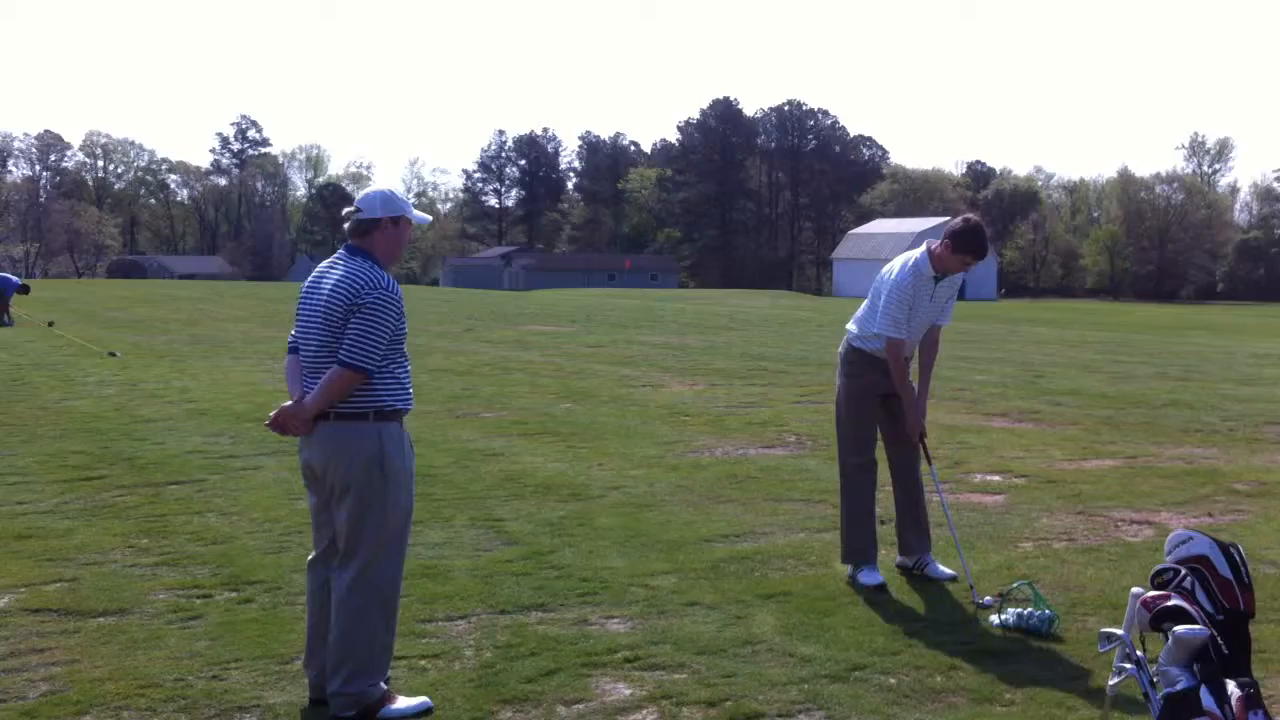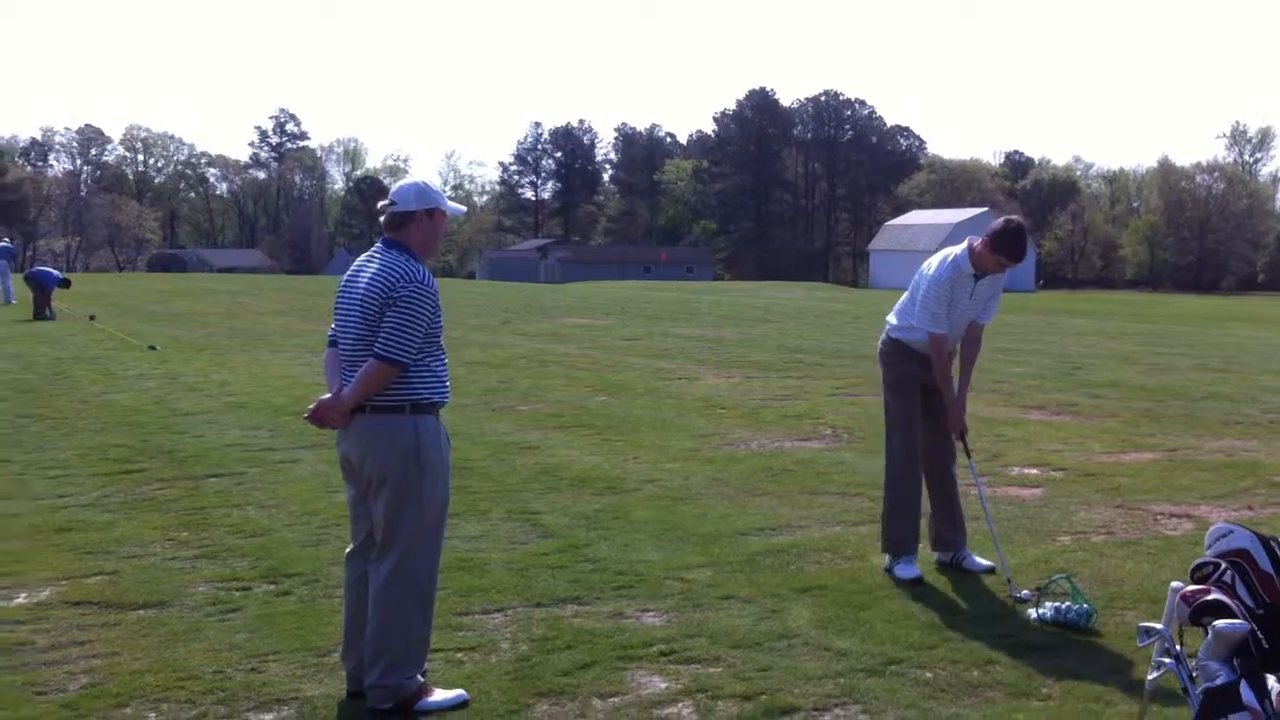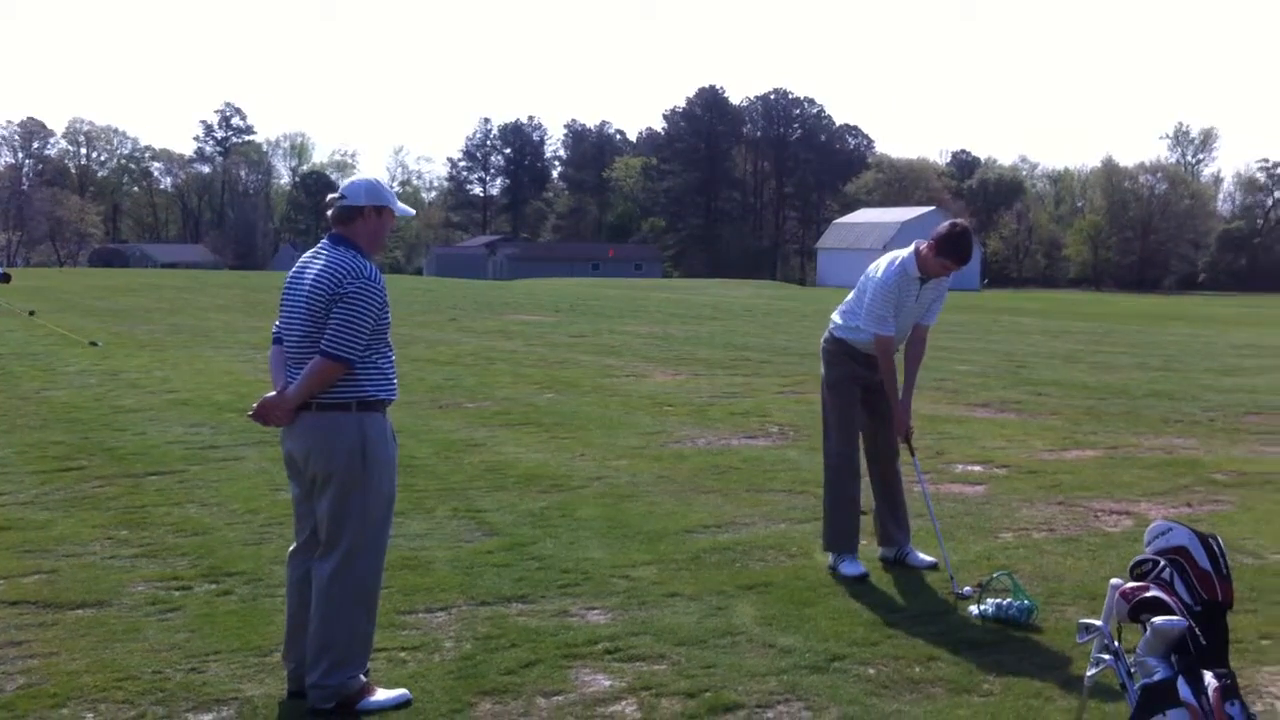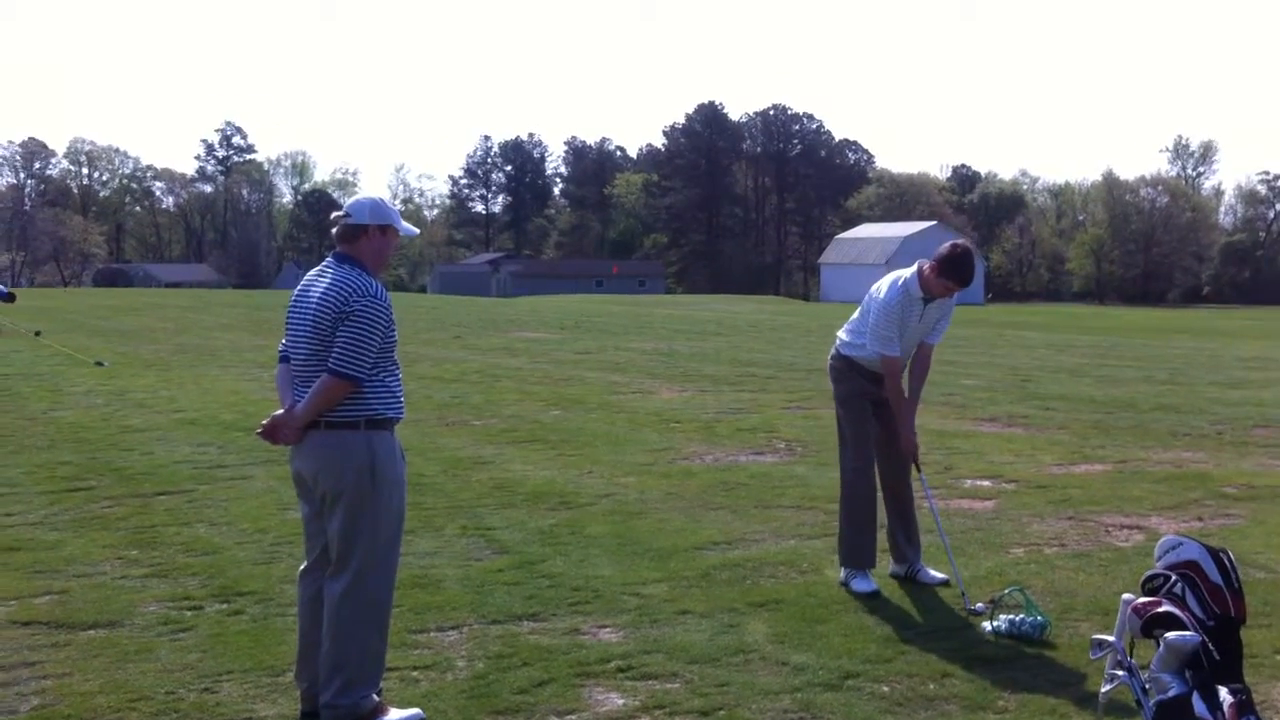
dt=0.3s
person 1, frame 1
left shoulder: (320, 276)
right shoulder: (378, 286)
left elbow: (296, 352)
right elbow: (352, 369)
left wrist: (300, 407)
right wrist: (304, 413)
left hip: (322, 438)
right hip: (368, 439)
left knee: (329, 560)
right knee: (369, 567)
person 1, frame 2
left shoulder: (358, 269)
right shoulder: (414, 279)
left elbow: (337, 346)
right elbow: (388, 362)
left wrist: (337, 401)
right wrist: (340, 404)
left hip: (360, 430)
right hip: (405, 432)
left knee: (367, 552)
right knee: (405, 559)
left ankle: (363, 671)
right ankle: (394, 684)
person 1, frame 3
left shoulder: (304, 265)
right shoulder: (361, 276)
left elbow: (282, 341)
right elbow: (334, 359)
left wrist: (283, 398)
right wrist: (287, 401)
left hip: (305, 428)
right hip: (350, 429)
left knee: (311, 550)
right knee: (349, 558)
left ankle: (304, 671)
person 1, frame 4
left shoulder: (308, 285)
right shoulder: (368, 294)
left elbow: (287, 361)
right elbow: (343, 378)
left wrist: (290, 415)
right wrist: (295, 421)
left hip: (313, 447)
right hip: (360, 447)
left knee: (320, 569)
right knee: (360, 577)
person 2, frame 1
left shoulder: (952, 278)
right shoulder: (901, 277)
left elbow: (930, 339)
right elbow: (894, 350)
left wrist: (922, 400)
right wrist: (909, 410)
left hip: (895, 364)
right hip: (863, 361)
left knee: (907, 460)
right knee: (859, 461)
left ankle: (914, 552)
right ankle: (860, 561)
person 2, frame 2
left shoulder: (995, 277)
right shoulder: (941, 272)
left elbow: (972, 336)
right elbow: (937, 345)
left wrist: (961, 398)
right wrist: (951, 407)
left hip: (935, 358)
right hip: (902, 353)
left knee: (942, 455)
right knee: (905, 452)
left ankle: (950, 547)
right ankle: (899, 553)
person 2, frame 3
left shoulder: (940, 279)
right shoulder: (887, 275)
left elbow: (917, 339)
right elbow: (885, 349)
left wrist: (907, 400)
right wrist: (896, 409)
left hip: (878, 358)
right hip: (844, 353)
left knee: (885, 451)
right knee: (843, 451)
left ankle: (894, 542)
right ankle: (841, 550)
person 2, frame 4
left shoulder: (945, 298)
right shoulder: (890, 296)
left elbow: (922, 357)
right elbow: (892, 370)
left wrist: (910, 420)
right wrist: (904, 428)
left hip: (886, 374)
right hip: (852, 369)
left knee: (898, 467)
right knee: (859, 466)
left ankle: (906, 559)
right ankle: (854, 566)
